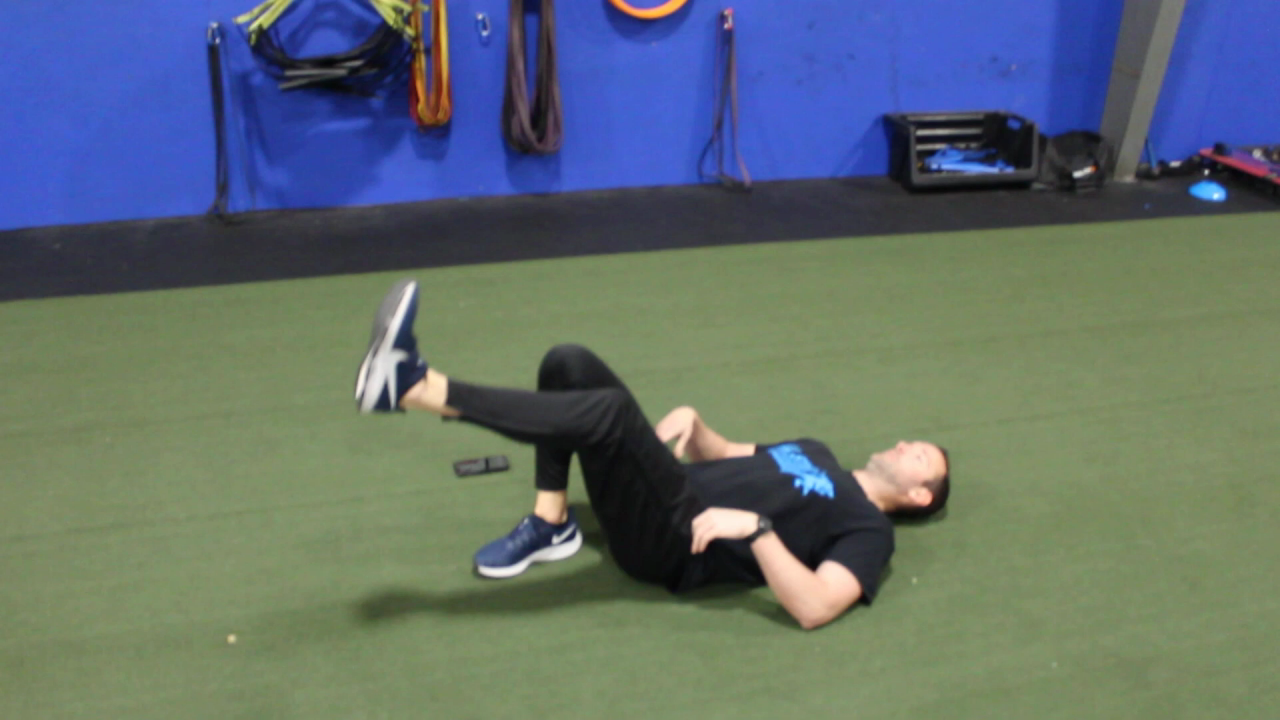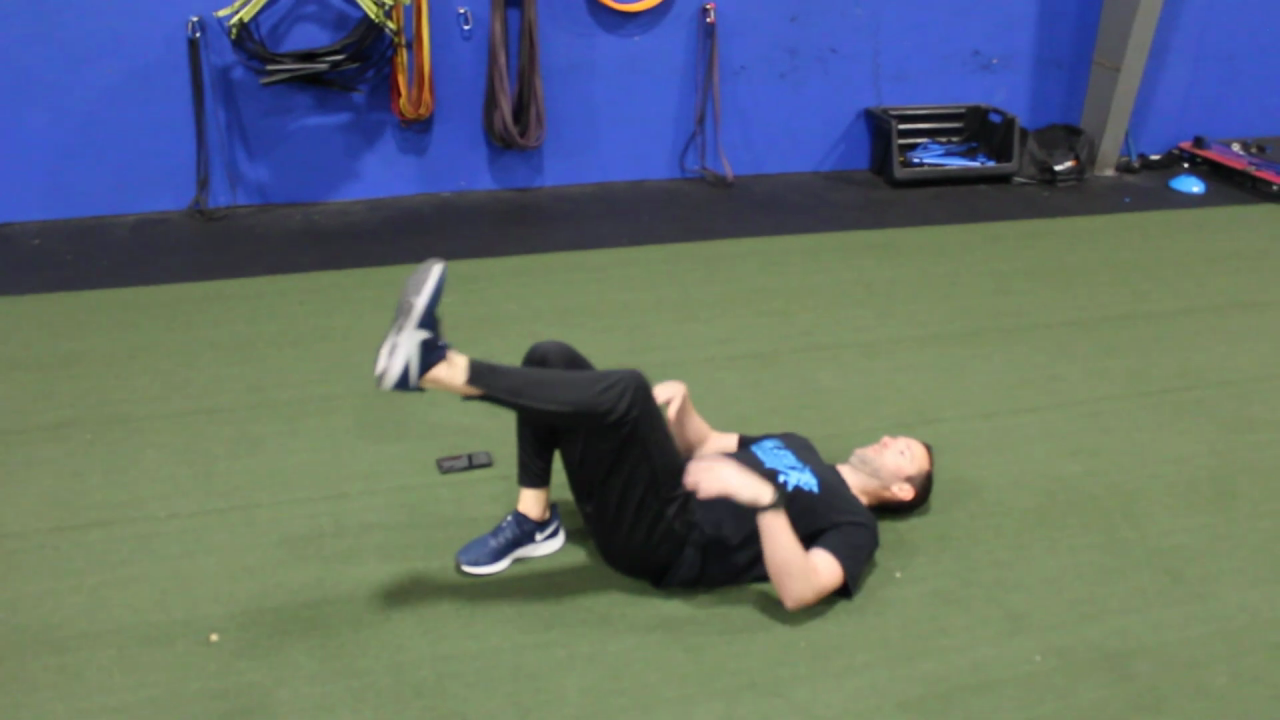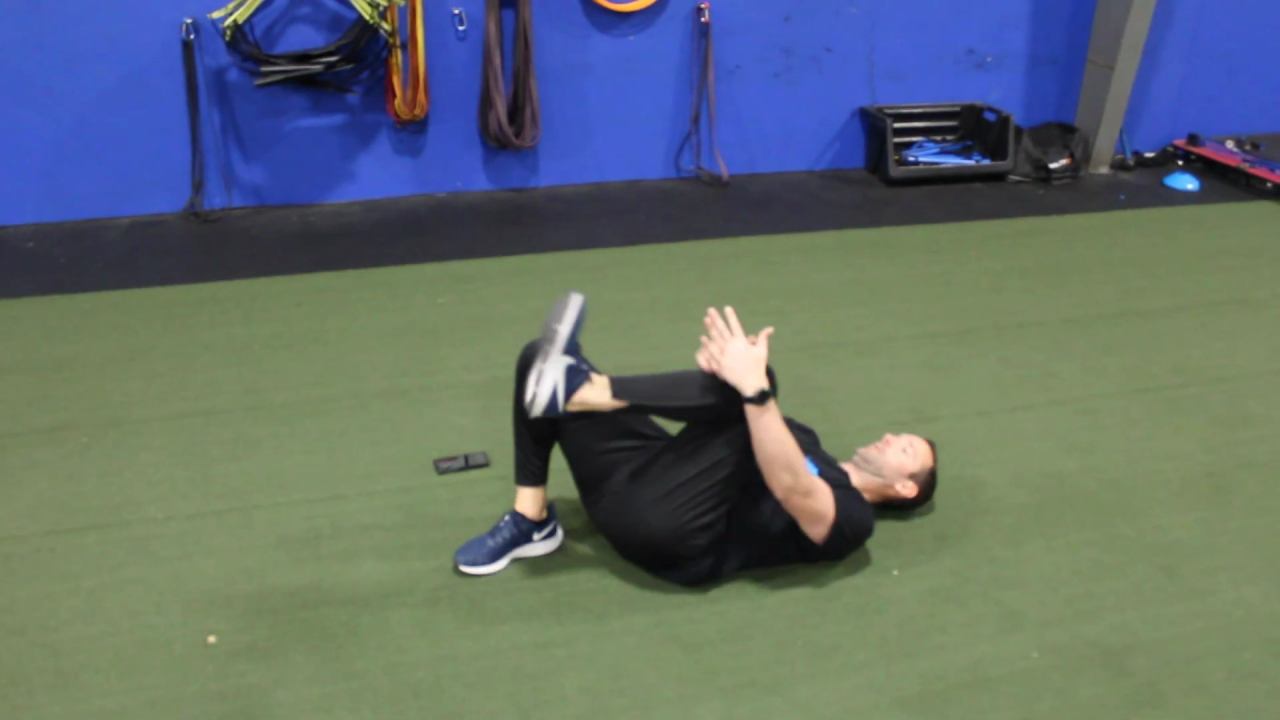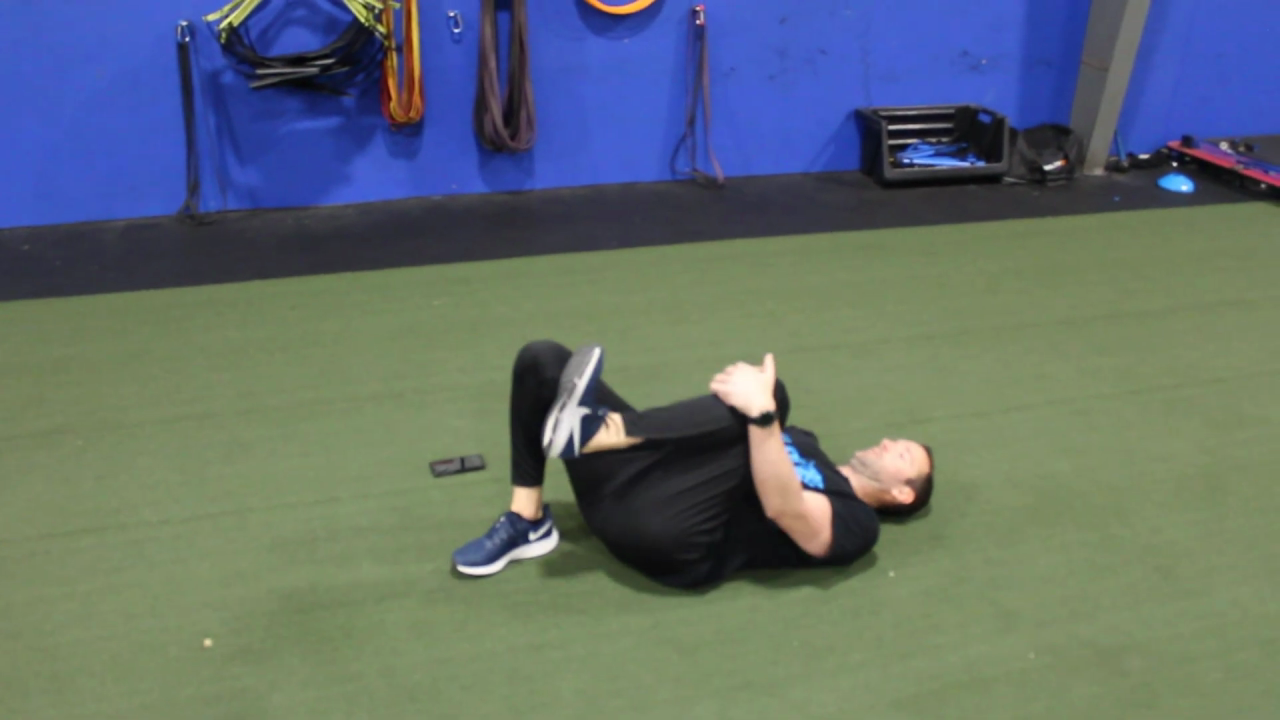
dt=0.4s
person 1, frame 1
left shoulder: (868, 531)
right shoulder: (816, 453)
left elbow: (813, 607)
right elbow: (724, 455)
left wrist: (753, 528)
right wrist: (692, 418)
left hip: (674, 539)
right hip: (677, 495)
left knee: (607, 412)
right knee: (570, 364)
left ankle: (415, 387)
right ankle: (549, 525)
person 1, frame 2
left shoulder: (852, 529)
right shoulder: (798, 448)
left elbow: (799, 592)
right elbow: (704, 447)
left wrist: (761, 497)
right wrist: (678, 404)
left hip: (662, 543)
right hip: (668, 493)
left knee: (626, 393)
right knee: (551, 357)
left ankle: (434, 368)
right ankle: (534, 520)
person 1, frame 3
left shoulder: (851, 519)
right shoulder: (808, 442)
left elbow: (788, 485)
left wrist: (752, 390)
right wrist: (725, 364)
left hip: (670, 529)
right hip: (631, 488)
left knee: (755, 385)
right knee: (541, 353)
left ankle: (581, 390)
right ankle: (530, 521)
person 1, frame 4
left shoulder: (856, 524)
right shoulder: (803, 445)
left elbow: (782, 508)
left wrist: (762, 411)
right wrist: (742, 395)
left hip: (668, 535)
right hip: (629, 487)
left knee: (767, 404)
right knee: (542, 359)
left ankle: (598, 431)
right ankle: (526, 521)
